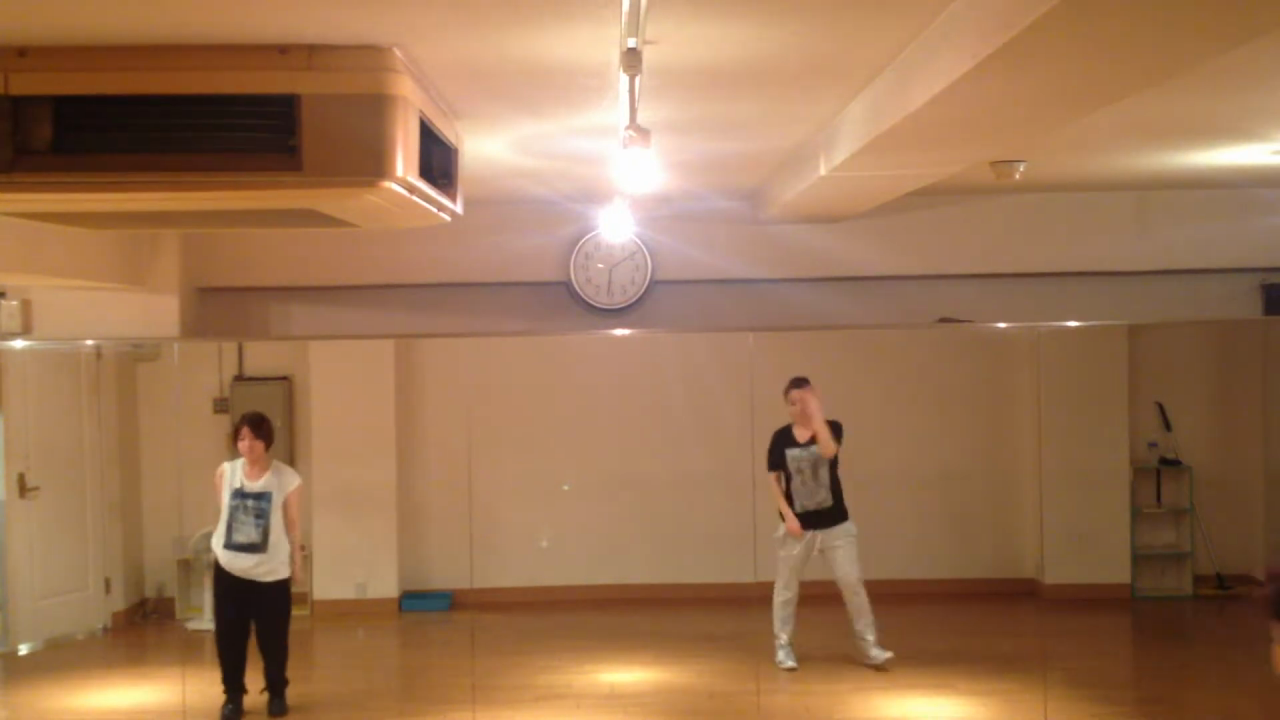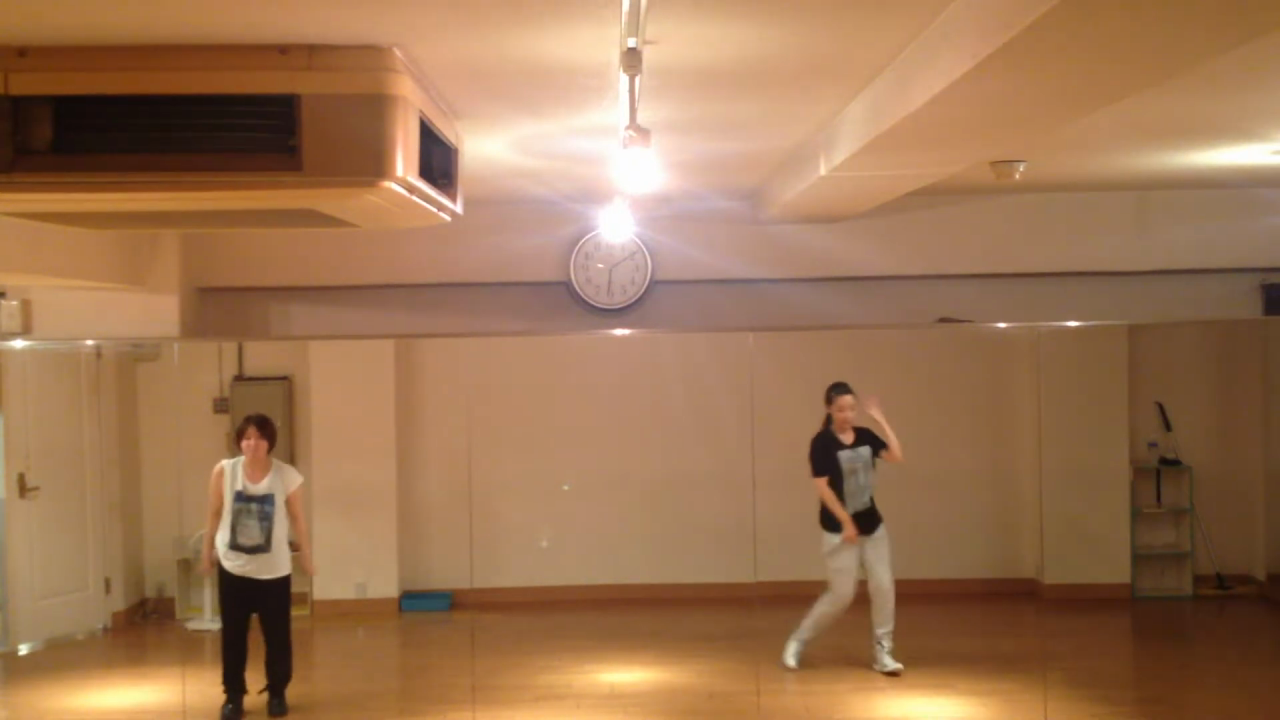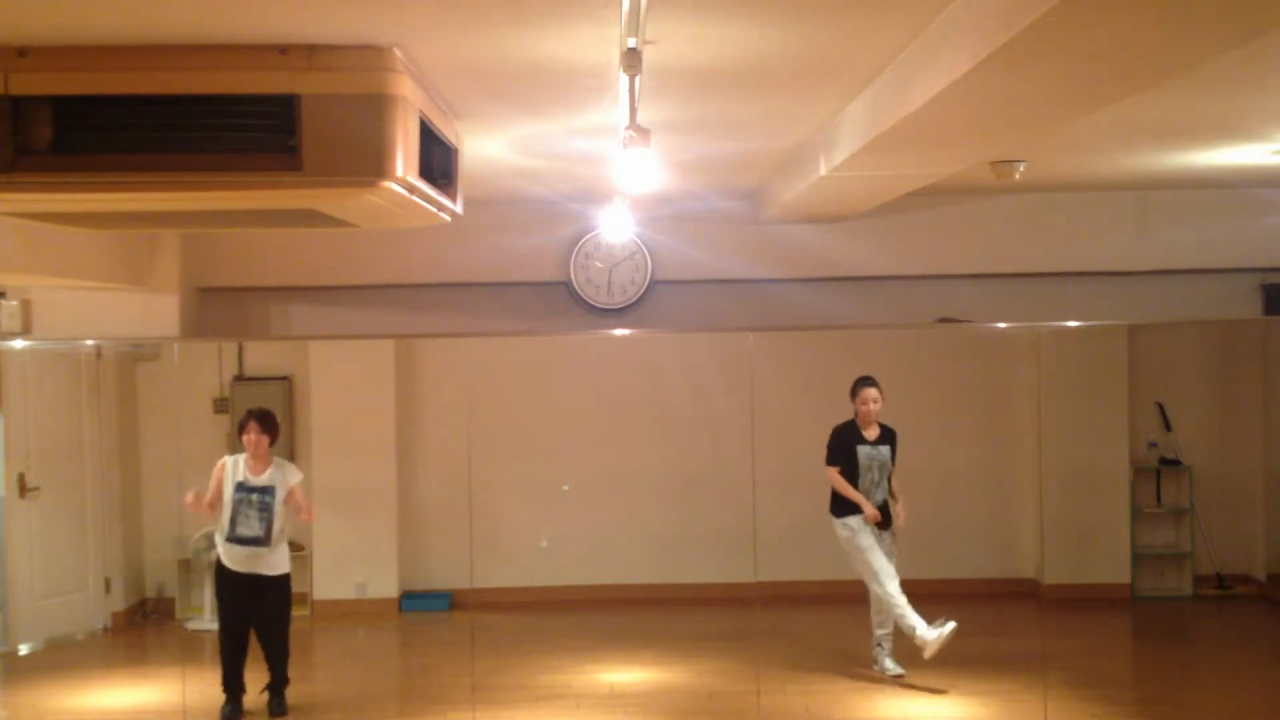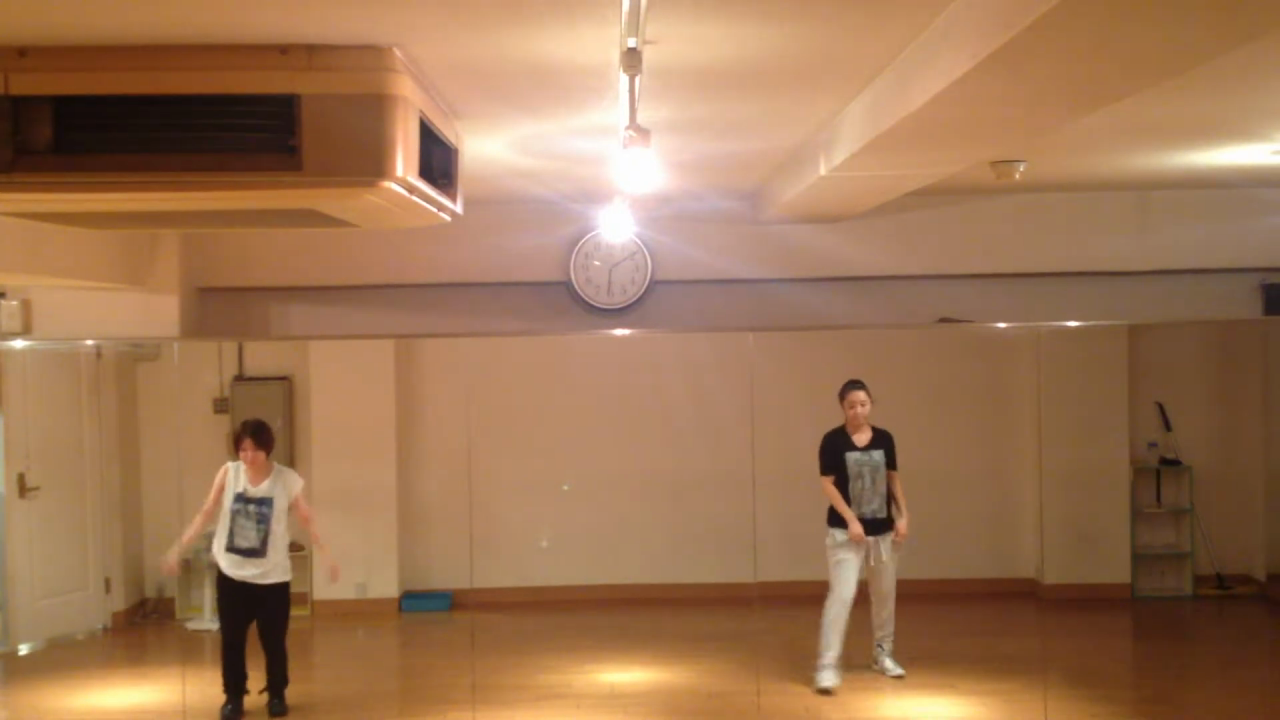
dt=0.4s
person 1, frame 1
left shoulder: (286, 477)
right shoulder: (224, 473)
left elbow: (292, 523)
right elbow: (224, 515)
left wrist: (295, 562)
right wrist: (221, 546)
left hip: (272, 573)
right hip: (229, 570)
left knee: (273, 639)
right knee: (229, 637)
left ankle: (277, 693)
right ankle: (234, 695)
person 1, frame 2
left shoulder: (287, 476)
right shoulder: (224, 471)
left elbow: (297, 518)
right elbow: (214, 514)
left wrist: (306, 554)
right wrist: (207, 551)
left hip: (274, 570)
right hip: (233, 568)
left knee: (277, 636)
right knee: (233, 636)
left ankle: (277, 693)
person 1, frame 3
left shoulder: (287, 472)
right shoulder: (227, 466)
left elbow: (302, 509)
right elbow: (208, 507)
left wrist: (306, 514)
right wrist: (196, 501)
left hip: (273, 569)
right hip: (232, 567)
left knee: (274, 636)
right knee: (232, 635)
left ankle: (277, 693)
person 1, frame 4
left shoulder: (287, 480)
right shoulder: (227, 473)
left elbow: (306, 519)
right elbow: (206, 514)
left wrist: (325, 554)
right wrist: (178, 548)
left hip: (272, 576)
right hip: (231, 574)
left knee: (273, 639)
right knee: (232, 639)
left ankle: (276, 694)
right ankle: (234, 696)
person 2, frame 1
left shoulder: (831, 428)
right shoulder: (780, 438)
left elbow: (828, 450)
right elbow: (774, 480)
left wrist: (815, 413)
right wrist: (787, 515)
left hip: (835, 522)
right hip: (798, 524)
left knee: (852, 582)
right knee: (786, 586)
left ankle: (868, 645)
right ankle: (782, 645)
person 2, frame 2
left shoulder: (865, 436)
right shoulder: (822, 442)
left elbow: (896, 456)
right elbow: (821, 487)
left wrist: (879, 418)
right wrist: (845, 522)
left hip: (872, 523)
right hip: (838, 528)
left knee: (884, 587)
right knee: (841, 595)
left ankle: (882, 651)
right ankle: (798, 639)
person 2, frame 3
left shoulder: (889, 435)
right shoulder: (842, 434)
right elbow: (832, 475)
left wrist: (898, 502)
right wrist: (864, 503)
left hip: (880, 518)
right hip: (851, 517)
left knee: (883, 583)
right knee: (883, 577)
left ankle: (882, 652)
right ankle: (922, 633)
person 2, frame 4
left shoulder: (884, 438)
right shoulder: (832, 440)
left elbow: (893, 478)
right elbow: (827, 484)
left wrist: (903, 514)
right wrist: (849, 516)
left hip: (882, 527)
right hip: (844, 529)
left knee: (884, 593)
right knee: (843, 591)
left ankle: (882, 654)
right ankle: (828, 664)
